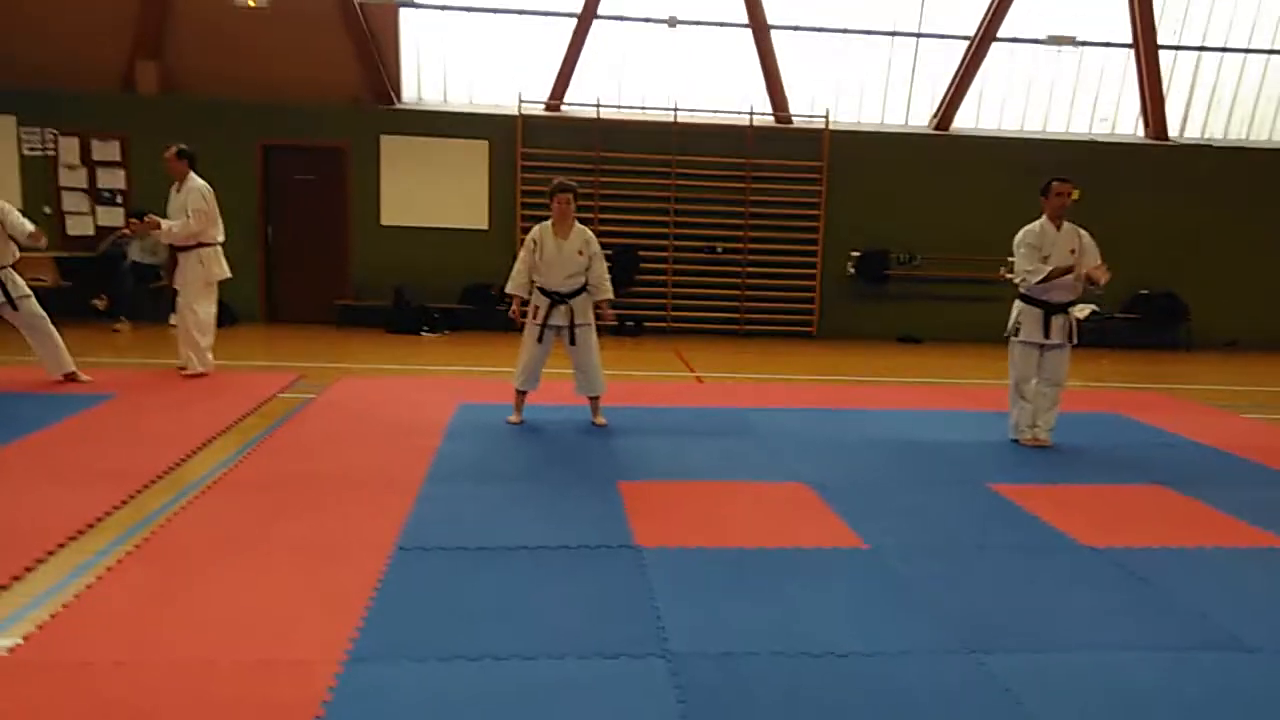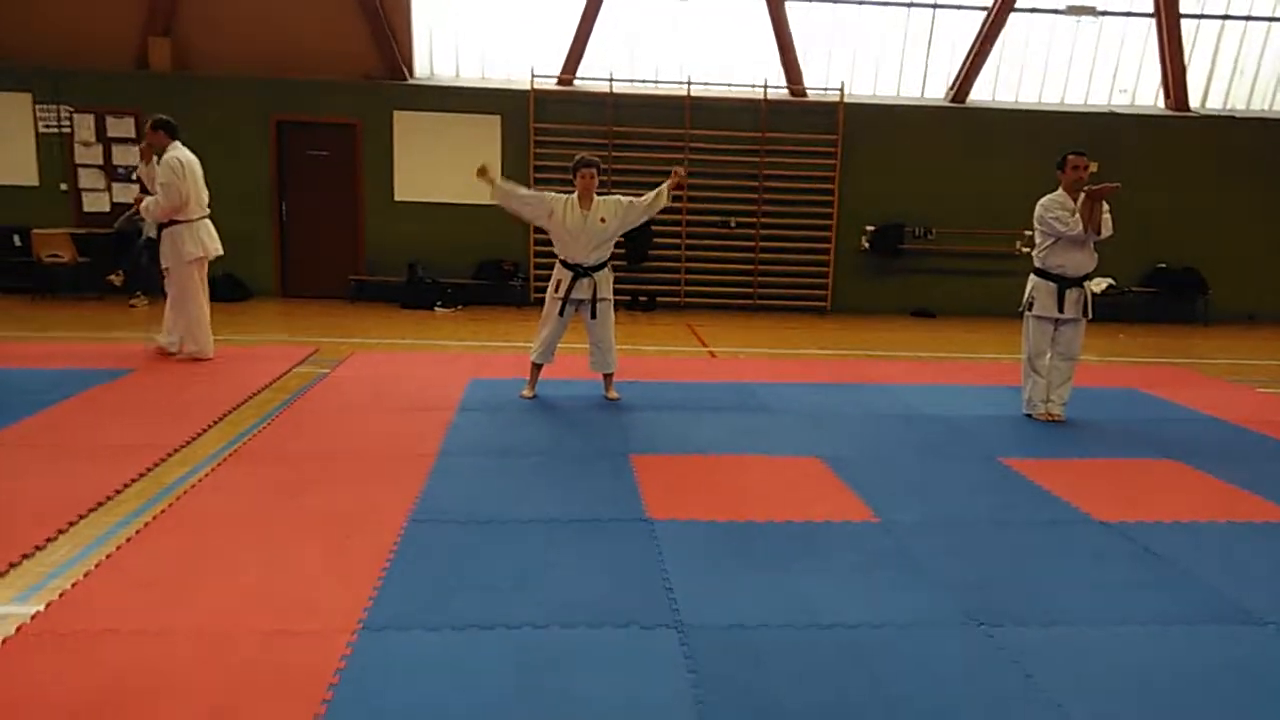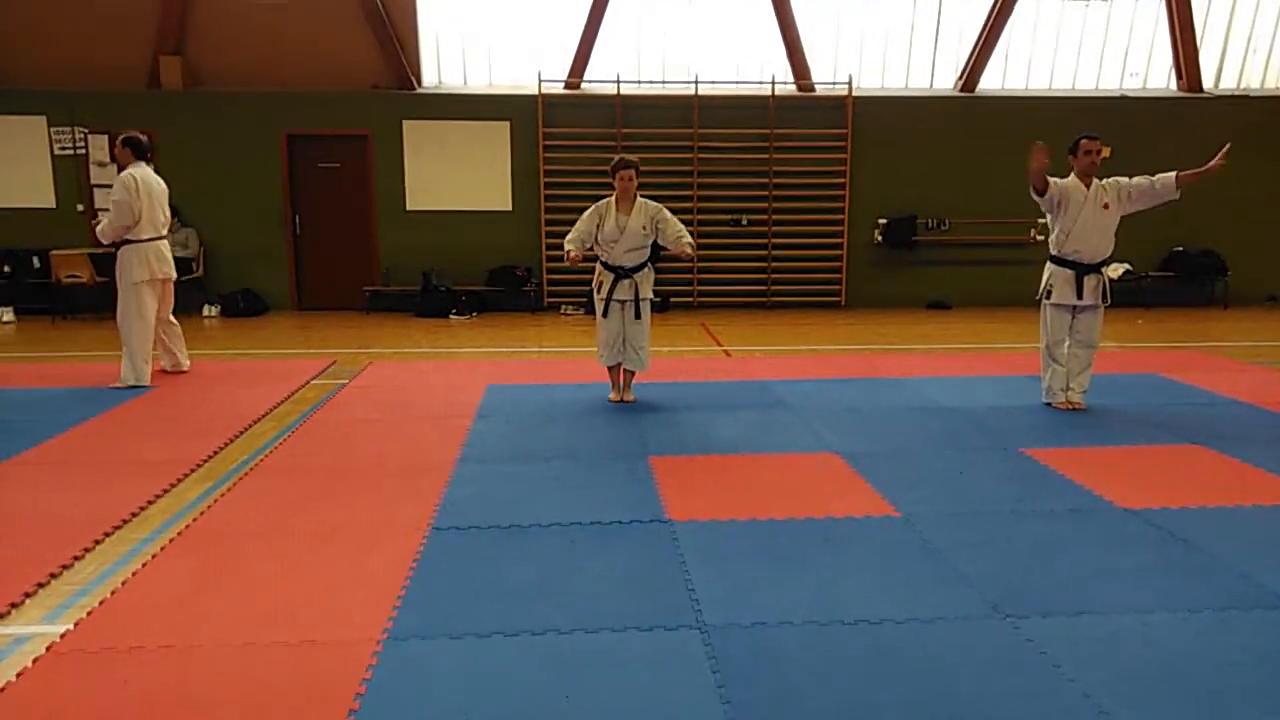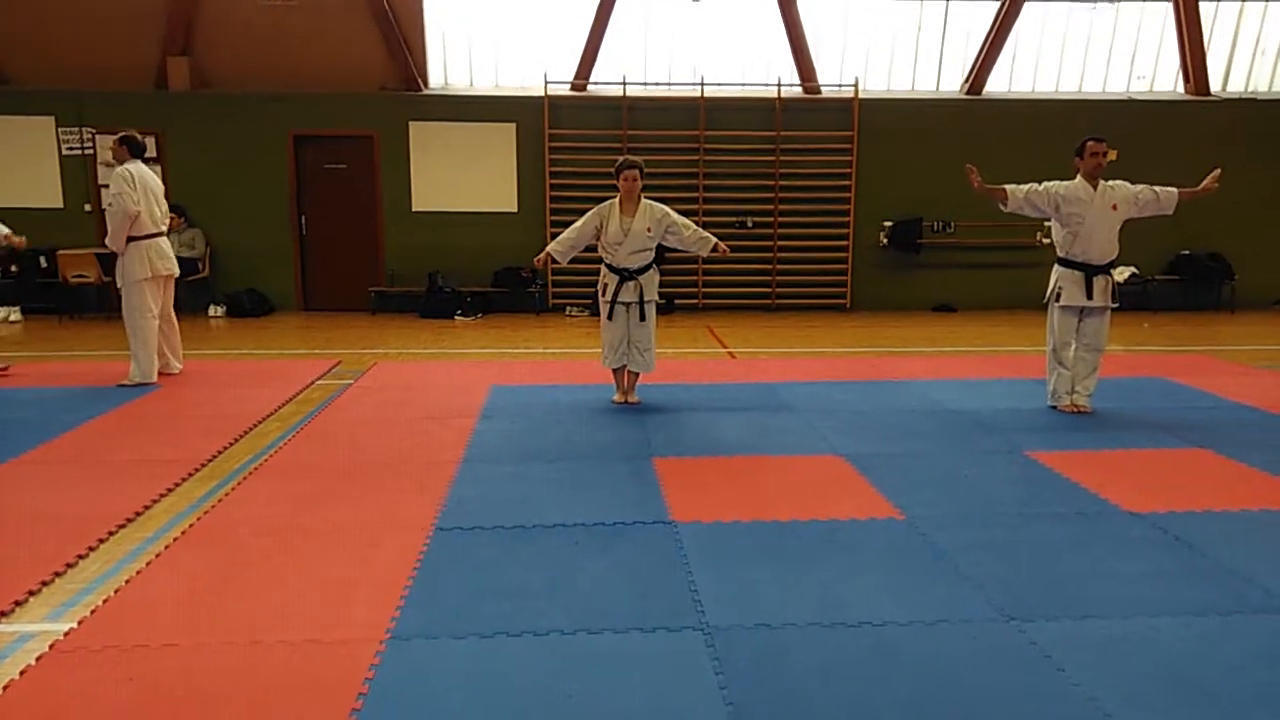
dt=1s
person 1, frame 1
left shoulder: (1080, 237)
right shoulder: (1029, 234)
left elbow: (1092, 271)
right elbow: (1031, 273)
left wrist: (1092, 274)
right wrist: (1069, 269)
left hip: (1061, 317)
right hip: (1031, 313)
left knee: (1053, 378)
right knee: (1023, 376)
left ankle: (1041, 429)
right ankle: (1022, 429)
person 1, frame 2
left shoulder: (1095, 205)
right shoulder: (1048, 205)
left elbow: (1097, 233)
right elbow: (1077, 230)
left wrist: (1096, 201)
right wrist: (1089, 200)
left hip: (1077, 290)
right hip: (1046, 287)
left knee: (1067, 353)
right knee: (1037, 351)
left ankle: (1055, 404)
right ankle: (1036, 405)
person 1, frame 3
left shoulder: (1116, 190)
right shoulder: (1061, 189)
left elbow: (1160, 185)
right elbow: (1041, 189)
left wrist: (1206, 169)
right wrist: (1036, 174)
left hip: (1092, 278)
right hip: (1061, 276)
left knee: (1085, 341)
right knee: (1055, 340)
left ankle: (1075, 392)
right ankle: (1055, 393)
person 1, frame 4
left shoulder: (1121, 193)
right shoulder: (1059, 192)
left elbow: (1159, 196)
right elbow: (1021, 195)
left wrist: (1199, 190)
right wrist: (984, 188)
left hip: (1101, 280)
right hip: (1069, 278)
left knee: (1092, 344)
right knee: (1061, 342)
left ankle: (1080, 395)
right ankle: (1061, 396)
person 2, frame 1
left shoulder: (586, 237)
right shoulder: (538, 234)
left elbow: (598, 272)
right elbow: (523, 268)
left wrist: (604, 304)
right wrist: (517, 301)
left hip: (577, 306)
right hip: (543, 305)
left knee: (588, 361)
right knee: (530, 359)
left ankle: (596, 412)
right ankle: (517, 410)
person 2, frame 2
left shoulder: (615, 207)
right shoulder: (556, 205)
left elbow: (646, 203)
right elbow: (522, 197)
left wrist: (670, 184)
right wrist: (493, 181)
left hip: (597, 281)
right hip: (566, 278)
left knee: (603, 336)
right knee: (548, 332)
left ankle: (608, 386)
right ankle: (531, 384)
person 2, frame 3
left shoulder: (652, 211)
right shoulder: (600, 210)
left elbow: (674, 231)
right elbow: (579, 234)
left wrist: (686, 246)
right wrist: (573, 251)
left hip: (637, 281)
right hip: (608, 280)
left knee: (636, 337)
right knee: (609, 336)
left ankle: (627, 387)
right ankle: (615, 387)
person 2, frame 4
left shoulder: (657, 213)
right shoulder: (603, 212)
left elbow: (686, 231)
right elbow: (576, 234)
left wrist: (715, 243)
right wrist: (549, 252)
left hip: (642, 283)
right hip: (613, 282)
left knee: (641, 338)
right knee: (614, 338)
left ankle: (632, 389)
right ankle: (619, 388)
person 3, frame 1
left shoulder: (198, 188)
right shoulder: (177, 188)
left elbow: (193, 226)
left wrist: (160, 225)
right wrist: (152, 226)
left hip: (201, 258)
right hip: (188, 258)
left knee: (194, 309)
right knee: (187, 310)
left ankle: (200, 363)
right ankle: (194, 361)
person 3, frame 2
left shoulder: (171, 160)
right shoulder: (185, 156)
left elbow: (169, 201)
left wrist: (144, 205)
left hip: (184, 233)
right hip: (193, 230)
left knee: (189, 295)
right knee: (180, 292)
left ankle: (199, 347)
right ankle: (173, 341)
person 3, frame 3
left shoulder: (127, 178)
right shoulder: (156, 179)
left elbow: (121, 220)
left wrist: (101, 230)
left hip: (137, 254)
right hip: (158, 250)
left knee: (135, 317)
right knee: (162, 313)
left ankle: (136, 375)
right ankle: (177, 361)
person 3, frame 4
left shoulder: (124, 173)
right shoulder: (151, 175)
left elbow: (125, 211)
left wrist: (115, 243)
left hip: (139, 251)
right hip: (159, 247)
left knee: (141, 314)
right knee: (163, 311)
left ankle: (143, 373)
right ankle: (170, 362)
